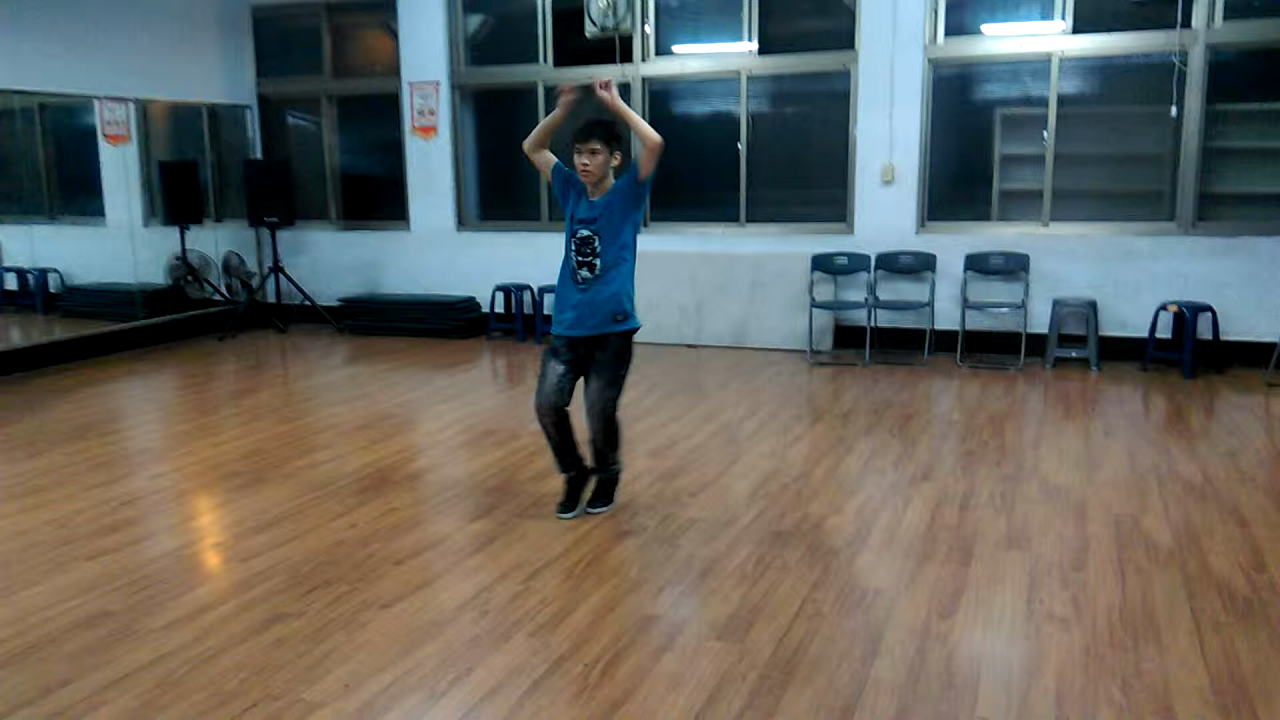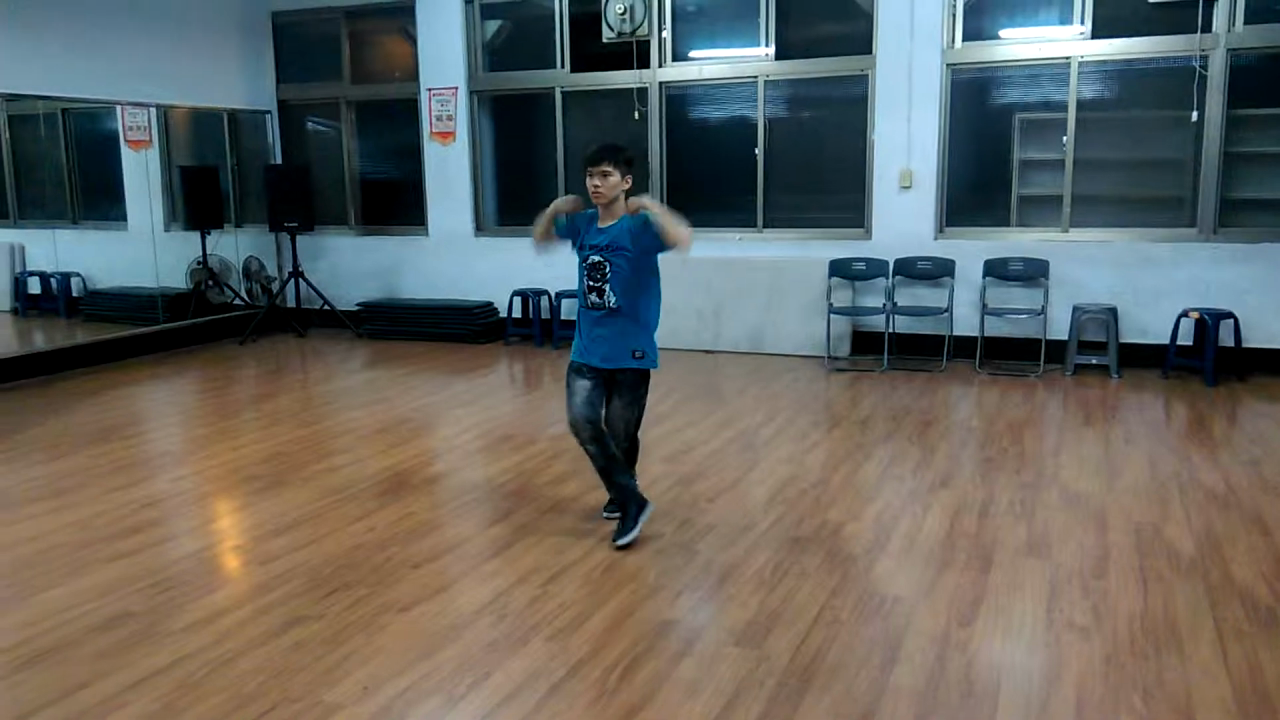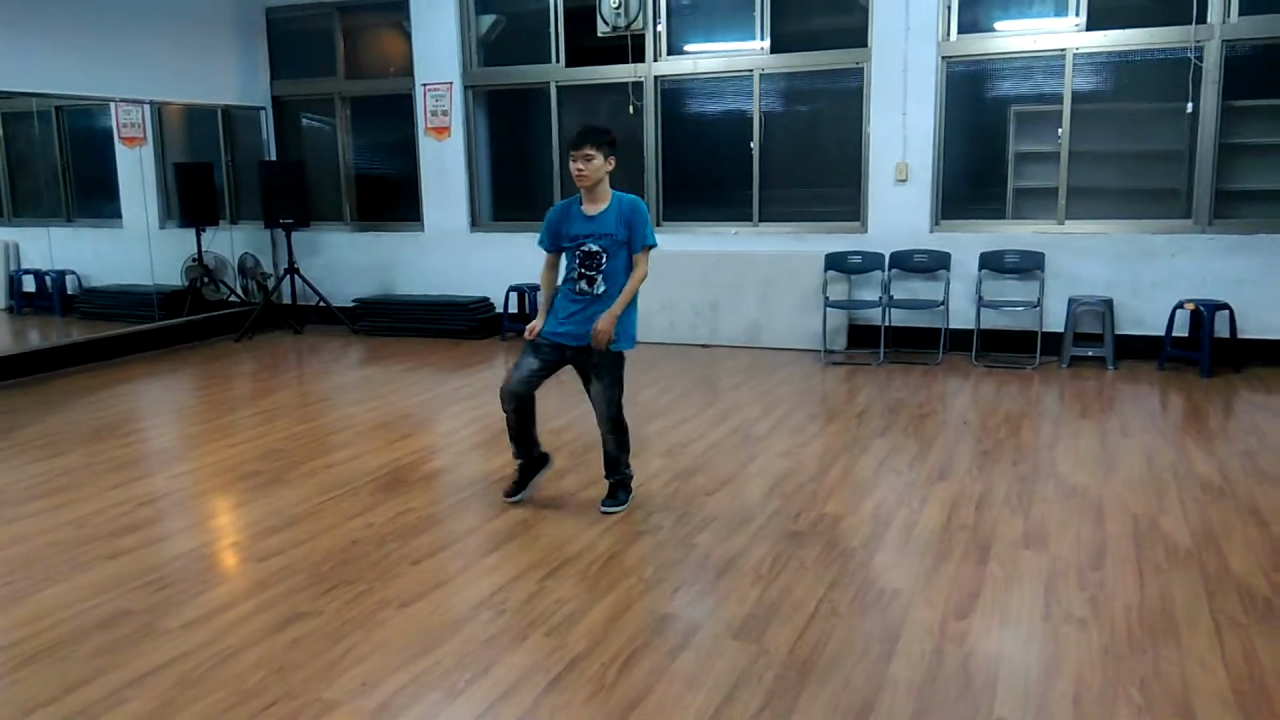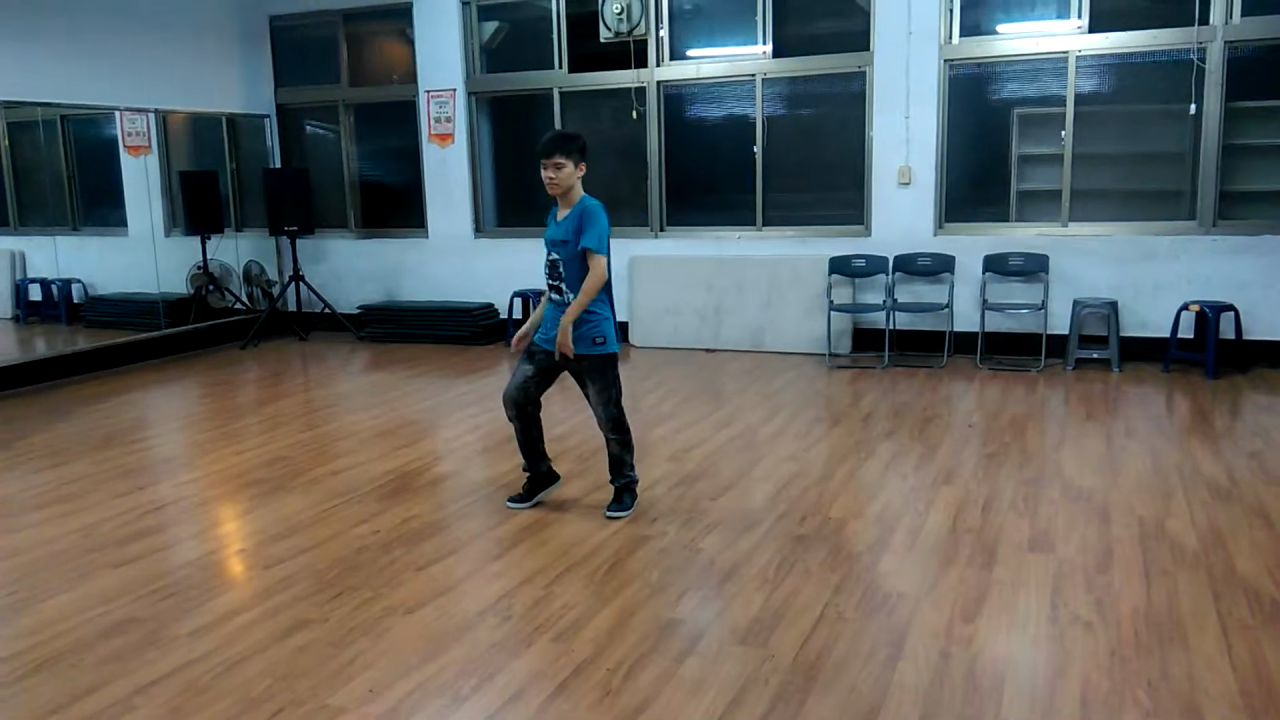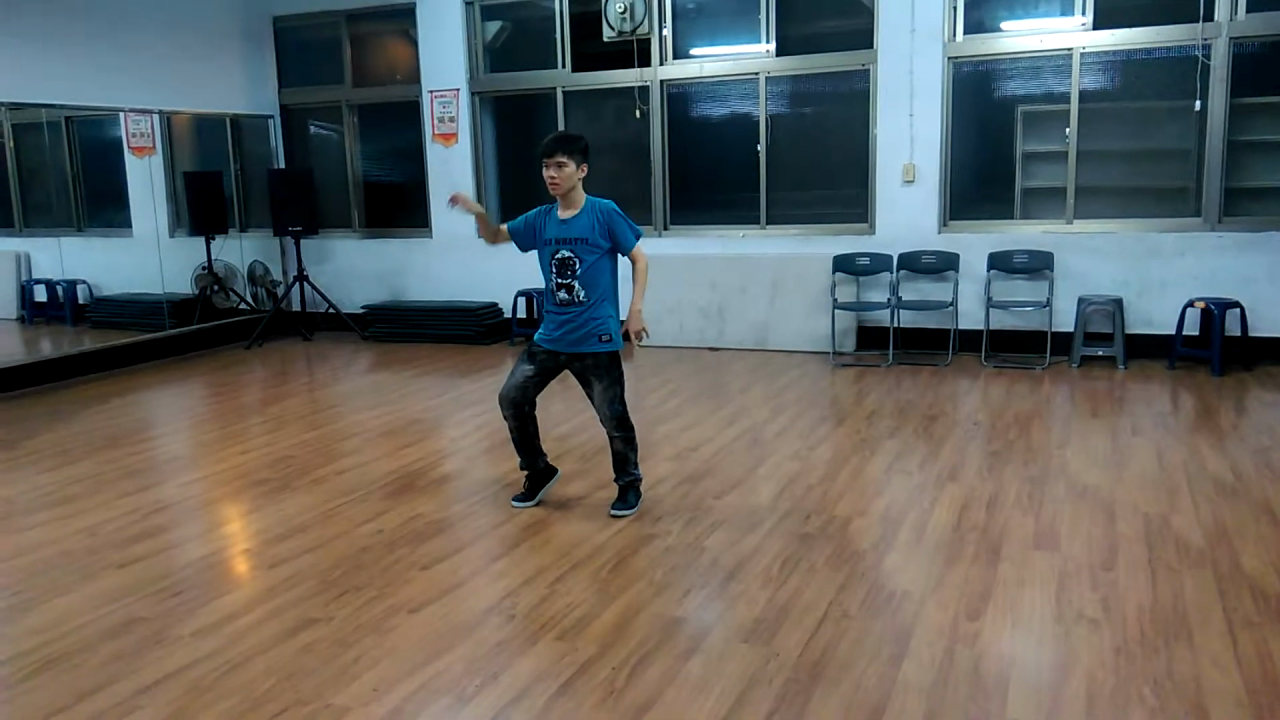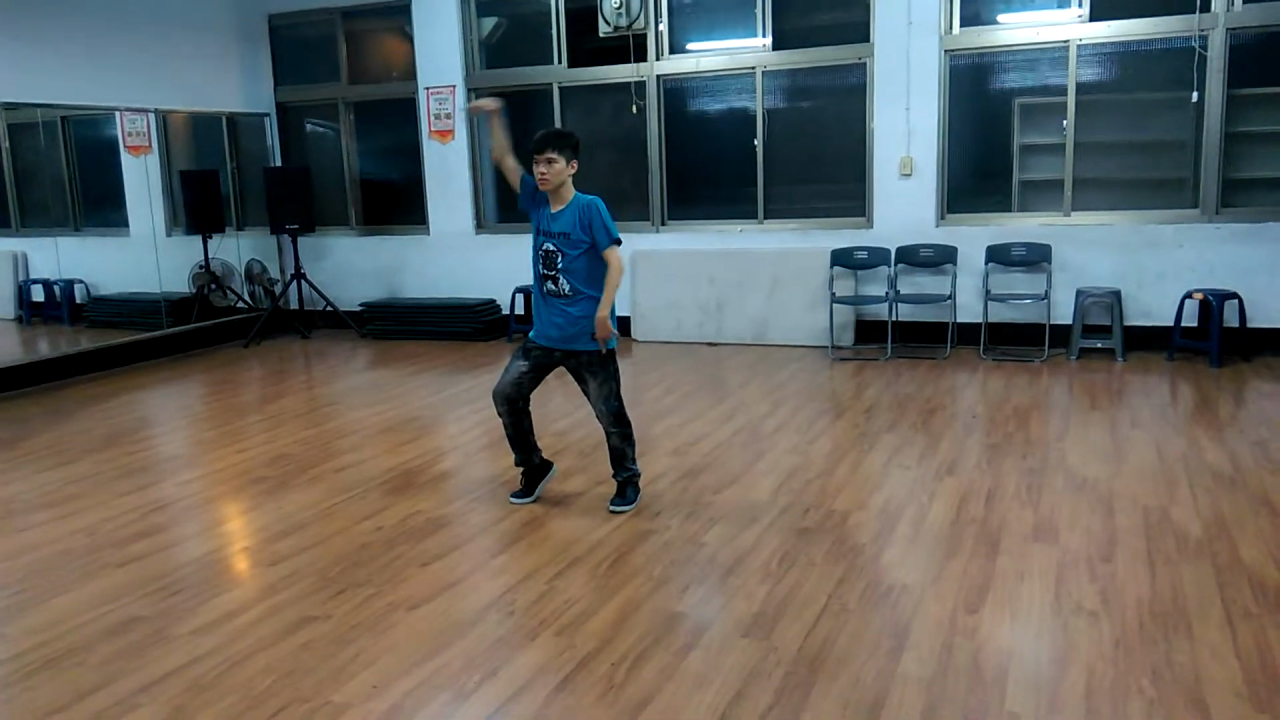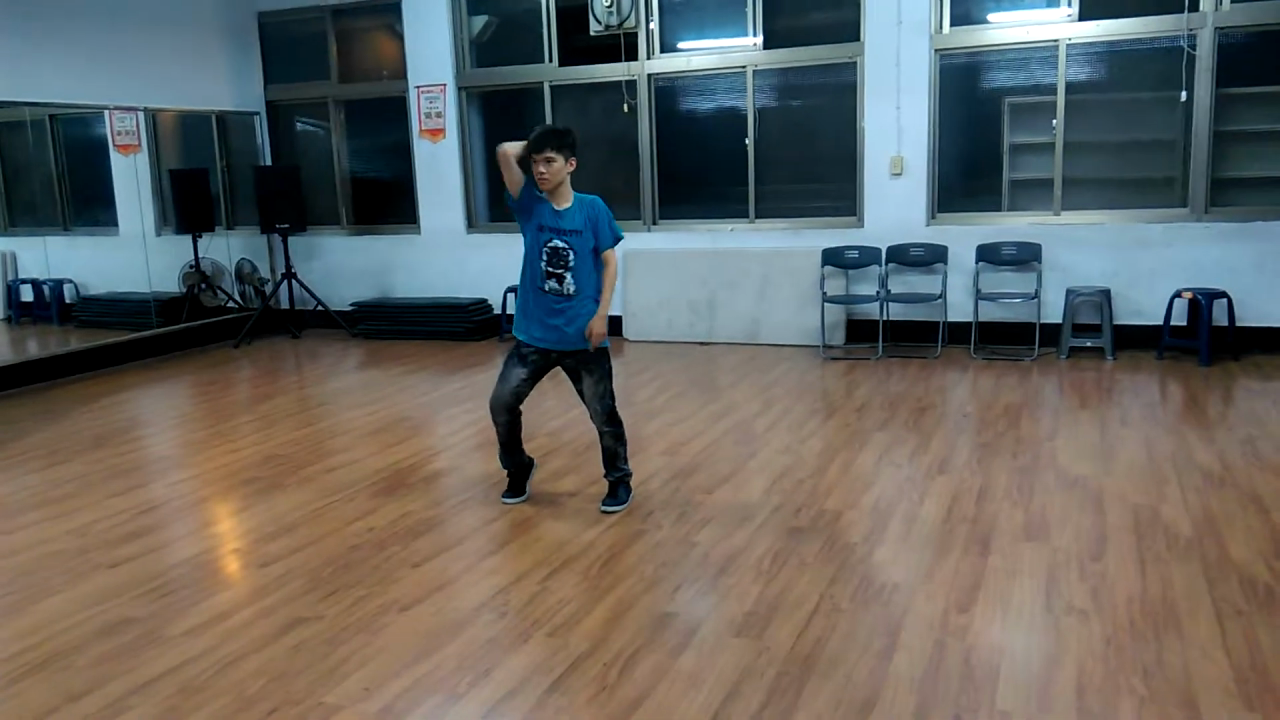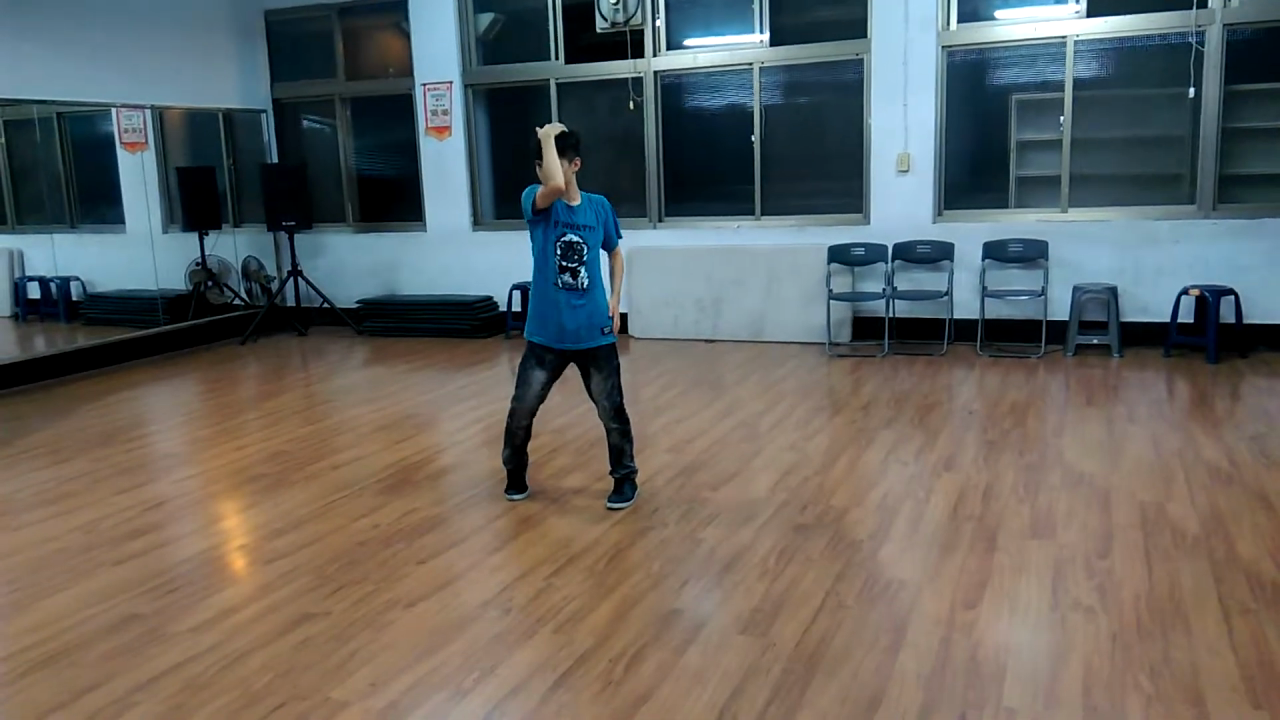
dt=0.5s
person 1, frame 1
left shoulder: (628, 195)
right shoulder: (570, 191)
left elbow: (653, 143)
right elbow: (531, 147)
left wrist: (615, 102)
right wrist: (563, 107)
left hip: (612, 325)
right hip: (568, 323)
left knee: (600, 411)
right knee: (548, 404)
left ankle: (607, 478)
right ankle: (575, 475)
person 1, frame 2
left shoulder: (642, 225)
right shoulder: (582, 222)
left elbow: (683, 240)
right elbow: (539, 237)
left wrist: (651, 207)
right wrist: (555, 209)
left hip: (631, 350)
right hip: (587, 348)
left knee: (622, 431)
right knee: (582, 422)
left ankle: (624, 490)
right ankle: (630, 501)
person 1, frame 3
left shoulder: (631, 209)
right shoulder: (560, 214)
left elbow: (642, 266)
left wrist: (614, 313)
right wrist: (542, 315)
left hip: (604, 332)
right hip: (559, 327)
left knee: (608, 414)
right knee: (514, 390)
left ankle: (619, 481)
right ankle: (531, 461)
person 1, frame 4
left shoulder: (591, 211)
right shoulder: (554, 217)
left elbow: (599, 273)
left wrist: (569, 321)
right wrist: (532, 324)
left hip: (590, 335)
right hip: (551, 333)
left knee: (608, 415)
right knee: (516, 398)
left ankle: (625, 485)
right ankle: (541, 475)
person 1, frame 5
left shoulder: (604, 213)
right shoulder: (540, 219)
left elbow: (638, 258)
right elbow: (495, 236)
left wrist: (635, 308)
right wrist: (476, 212)
left hip: (596, 338)
right hip: (551, 335)
left knee: (612, 415)
right knee: (512, 398)
left ankle: (629, 484)
right ankle: (539, 471)
person 1, frame 6
left shoulder: (590, 208)
right shoulder: (536, 201)
left elbow: (615, 263)
right elbow: (503, 159)
left wrist: (603, 313)
right wrist: (495, 114)
left hip: (588, 335)
right hip: (545, 333)
left knee: (609, 411)
right knee: (506, 394)
left ankle: (627, 479)
right ankle: (534, 468)
person 1, frame 7
left shoulder: (592, 208)
right shoulder: (528, 204)
left elbow: (609, 262)
right elbow: (505, 154)
left wrist: (602, 313)
right wrist: (529, 144)
left hip: (582, 334)
right hip: (534, 333)
left knee: (603, 412)
right knee: (502, 402)
left ankle: (619, 480)
right ankle: (518, 469)
person 1, frame 8
left shoulder: (599, 206)
right shoulder: (534, 200)
left elbow: (615, 254)
right elbow: (555, 186)
left wrist: (614, 298)
right wrist: (546, 137)
left hip: (594, 331)
right hip: (547, 332)
left knee: (611, 409)
right knee: (522, 407)
left ankle: (625, 477)
right ankle: (515, 471)
